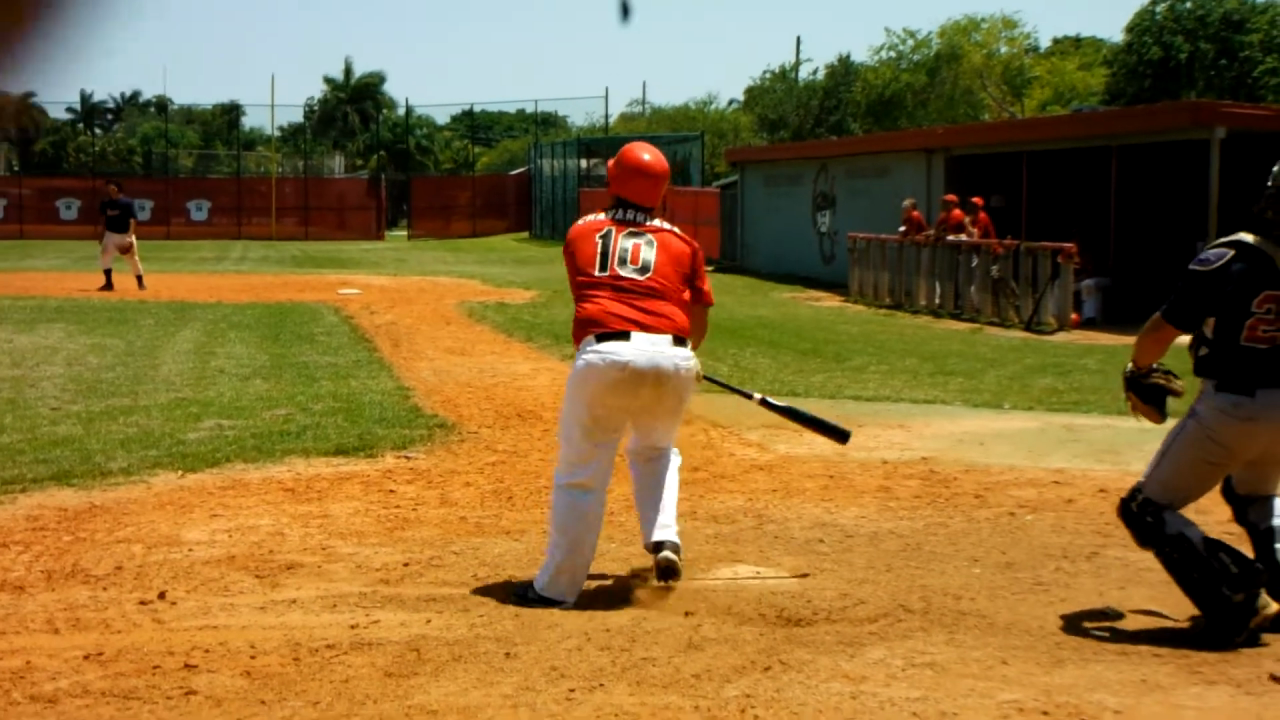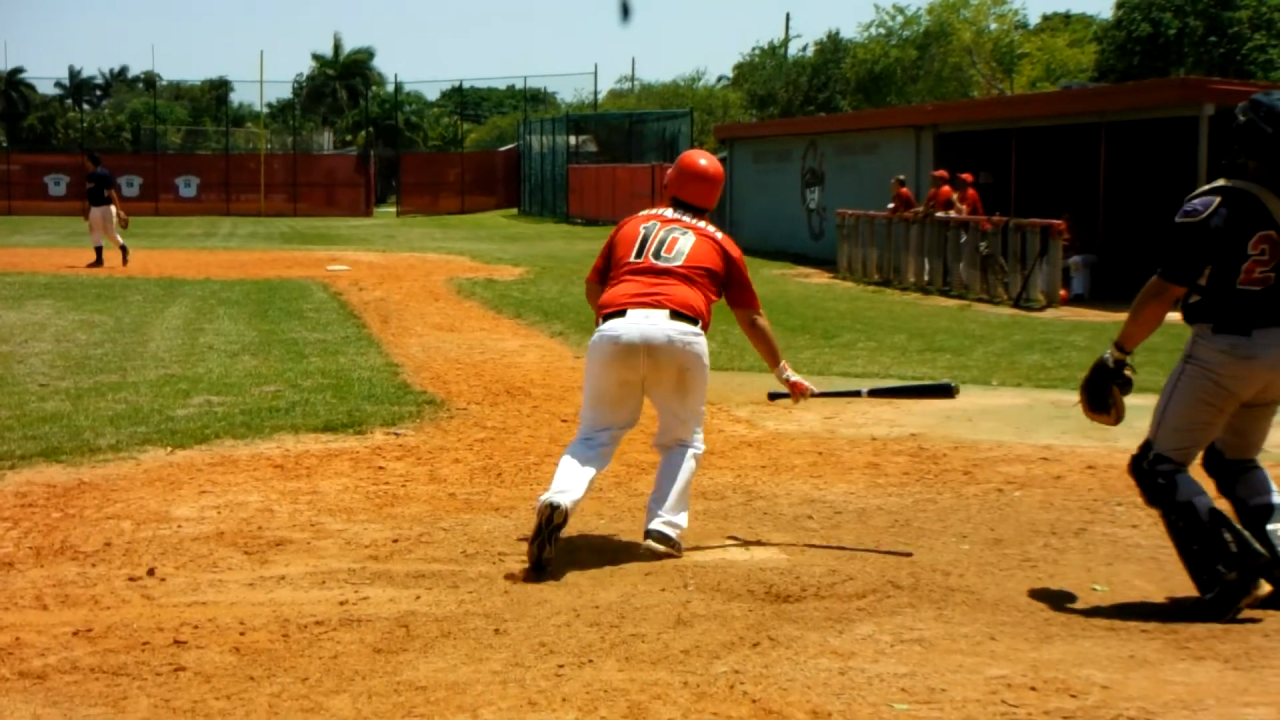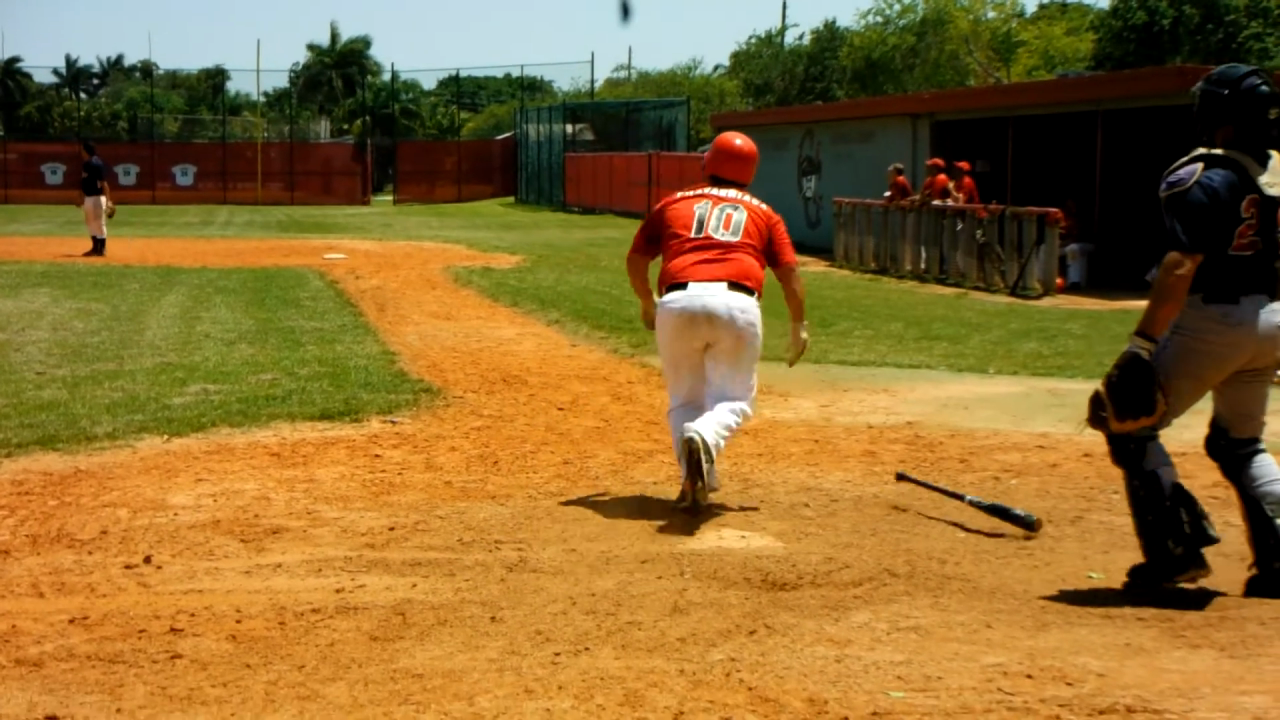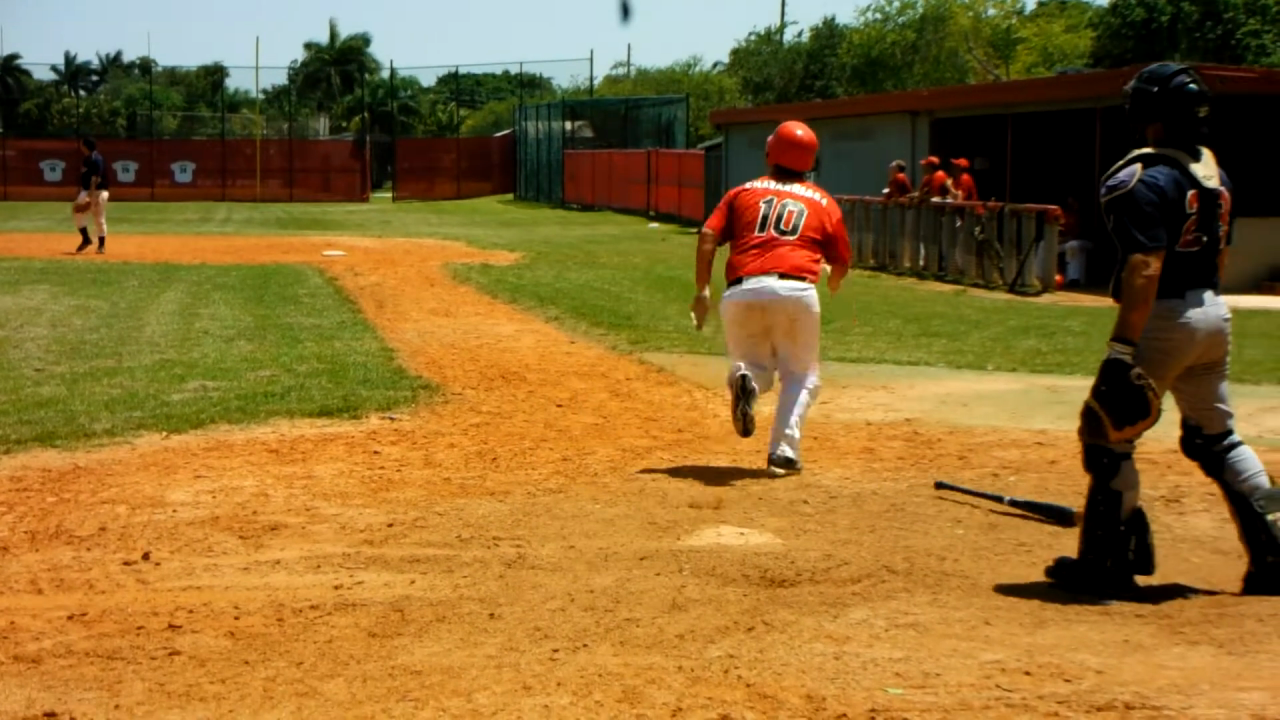
dt=0.3s
person 1, frame 1
left shoulder: (1230, 260)
left elbow: (1160, 332)
left wrist: (1138, 366)
left hip: (1229, 409)
left knee: (1147, 510)
left ankle: (1240, 605)
person 1, frame 2
left shoulder: (1215, 208)
left elbow: (1163, 292)
left wrist: (1116, 355)
left hip: (1224, 352)
left knee: (1161, 467)
right knee: (1236, 461)
left ankle: (1233, 578)
person 1, frame 3
left shoulder: (1200, 177)
left elbow: (1180, 269)
left wrist: (1142, 347)
left hip: (1210, 320)
left knee: (1130, 427)
left ankle: (1175, 555)
person 1, frame 4
left shoulder: (1142, 178)
right shoulder: (1214, 171)
left elbow: (1144, 270)
right elbow: (1219, 256)
left wrist: (1121, 350)
left hip: (1163, 319)
right hip: (1212, 314)
left knee: (1107, 435)
right knee: (1215, 438)
left ankle: (1108, 564)
person 2, frame 1
left shoulder: (582, 232)
right shoulder: (680, 241)
right elbow: (700, 315)
right wrist: (687, 348)
left hip: (604, 356)
right hip: (668, 359)
left knee: (579, 476)
right knee: (655, 450)
left ankle: (558, 586)
right ankle: (663, 543)
person 2, frame 2
left shoulder: (630, 224)
right shoulder: (720, 243)
left elbow: (593, 287)
right elbow: (751, 318)
right wrist: (783, 372)
left hip: (615, 333)
right hip: (678, 335)
left knee: (594, 436)
right knee: (681, 441)
left ankle: (558, 502)
right ankle: (663, 529)
person 2, frame 3
left shoulder: (673, 202)
right shoulder: (760, 212)
left elbow: (635, 259)
right elbow: (788, 269)
left wrist: (644, 301)
right wrist: (799, 325)
left hip: (678, 303)
right hip: (735, 304)
left knee: (685, 398)
right knee: (728, 403)
left ankle: (697, 476)
right ankle: (700, 442)
person 2, frame 4
left shoulder: (742, 192)
right shoulder: (824, 203)
left elbow: (707, 238)
right elbow: (841, 264)
left wrist: (702, 290)
right wrist: (833, 284)
left hip: (743, 294)
right hip: (794, 292)
left knee: (758, 367)
right knee: (801, 378)
left ankle: (746, 381)
right ankle: (783, 453)
